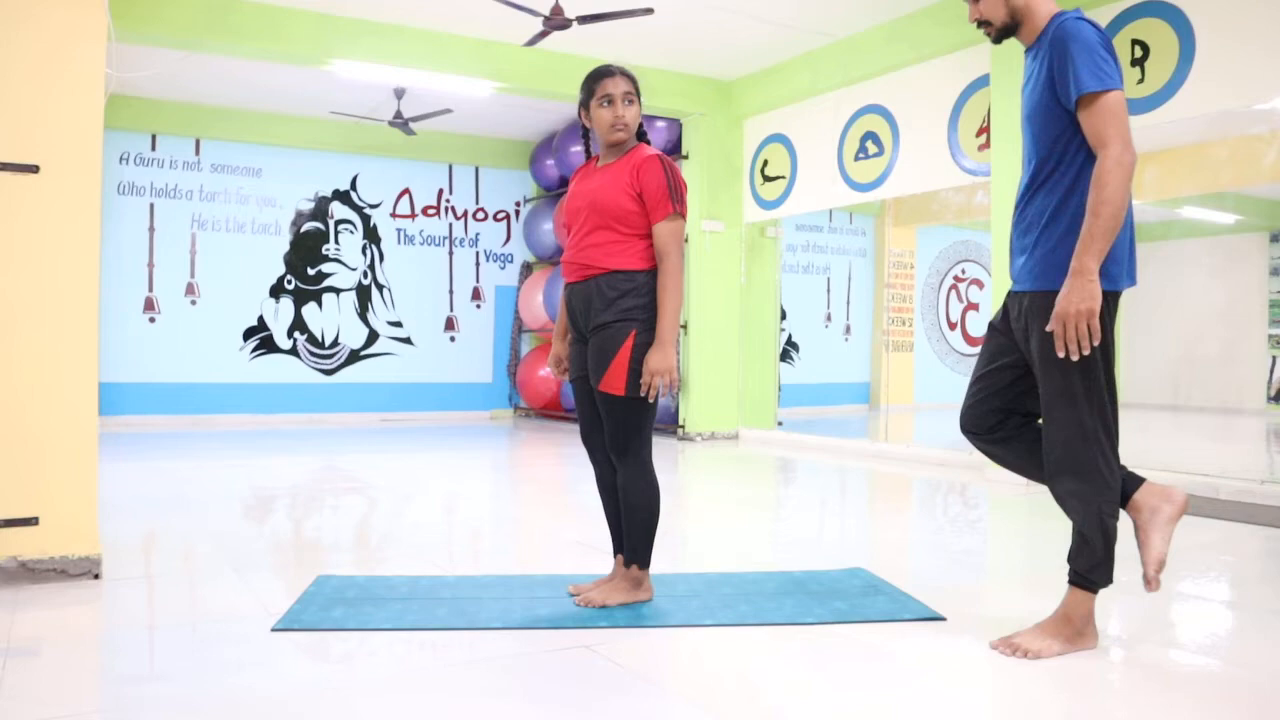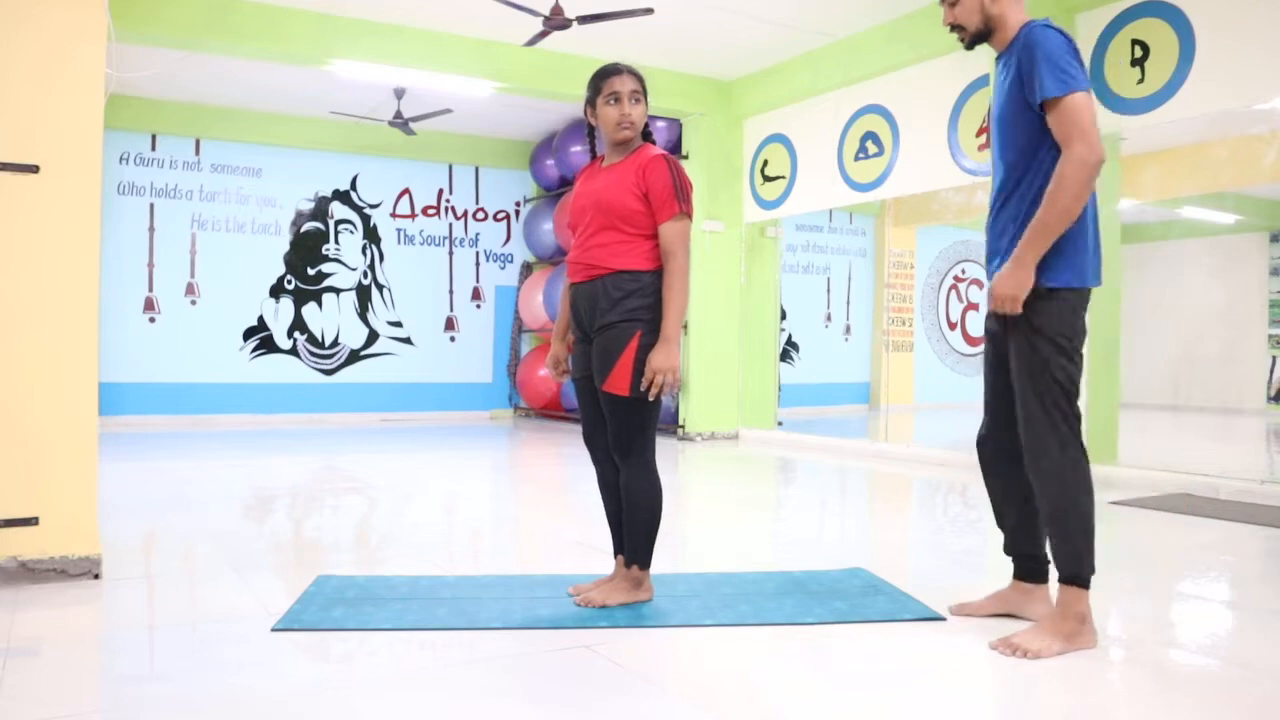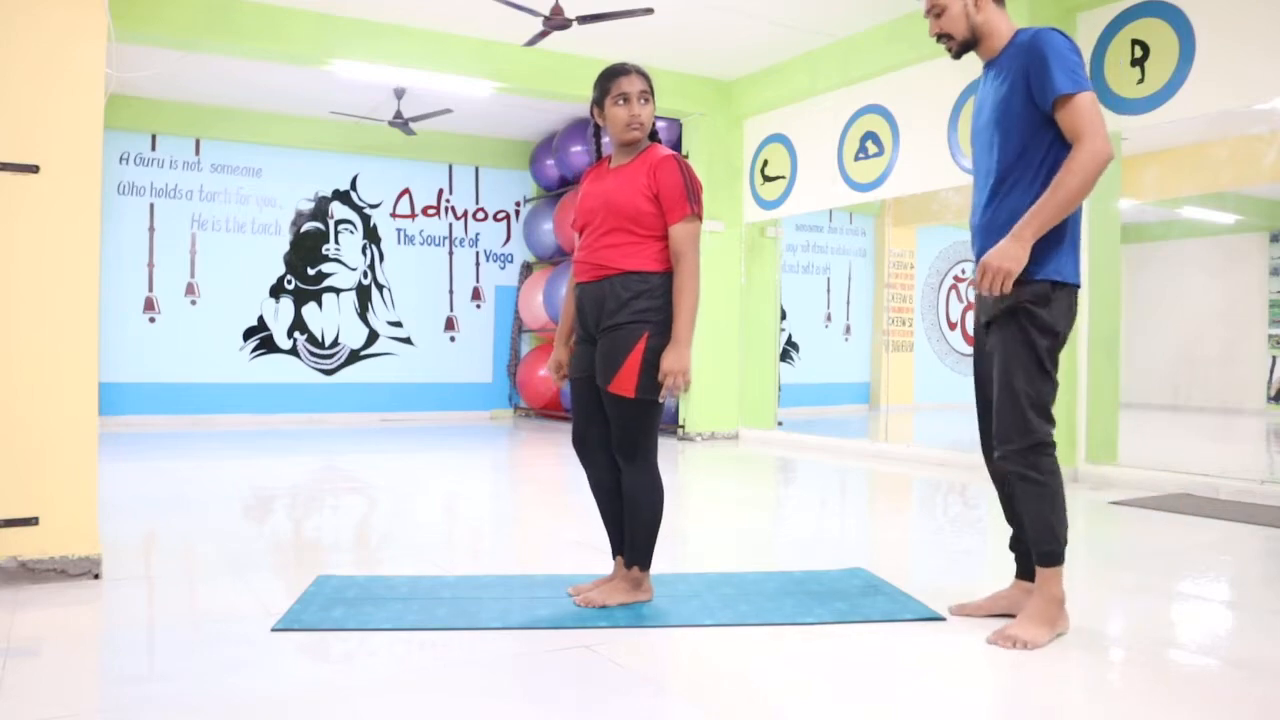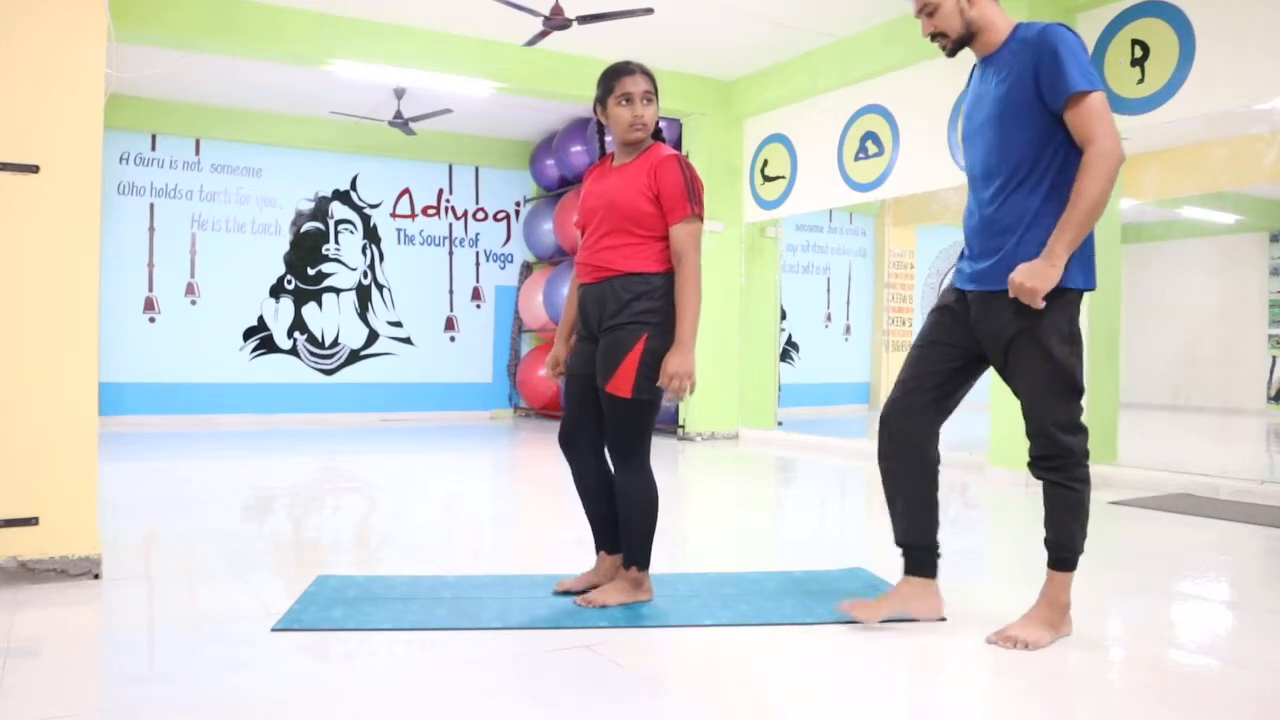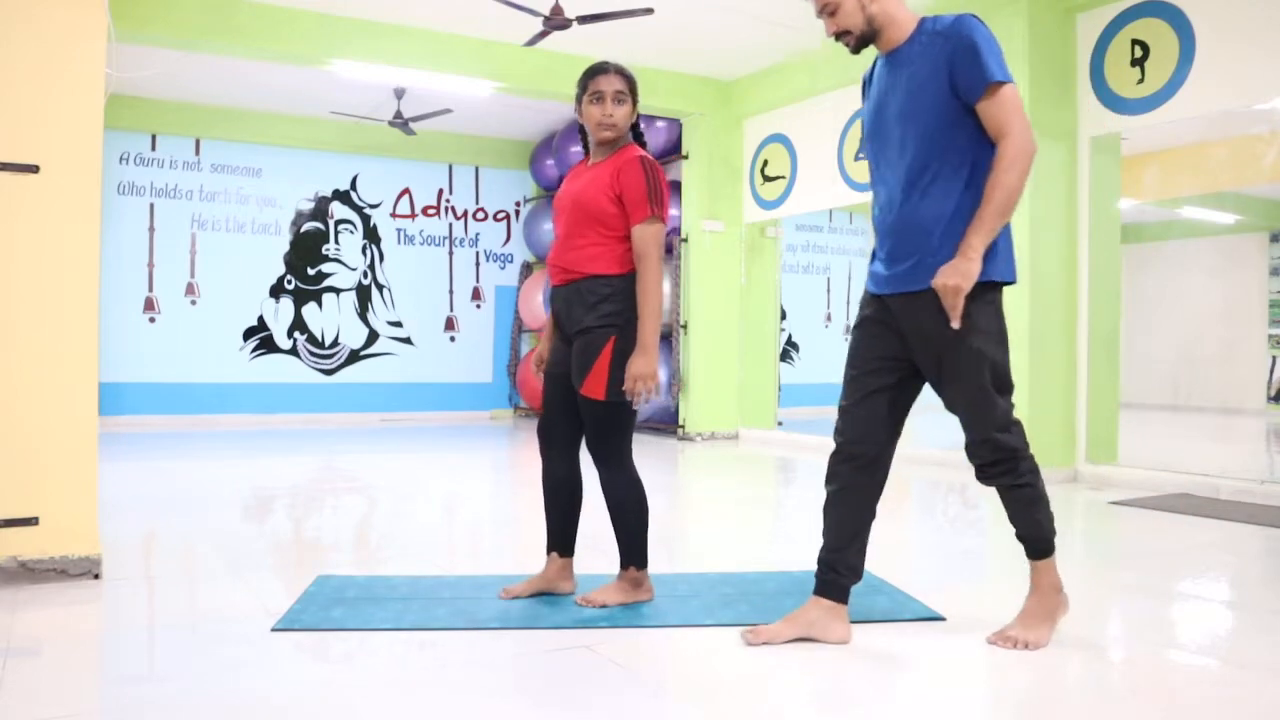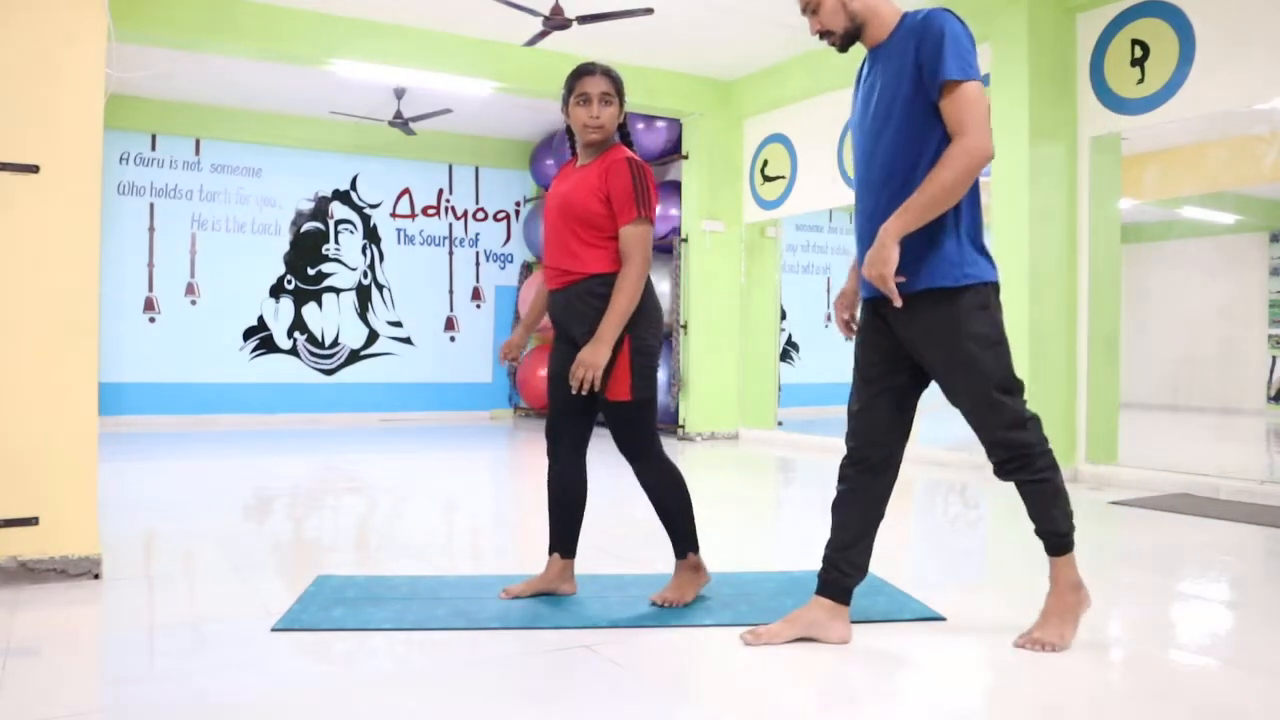
dt=0.5s
person 1, frame 1
right shoulder: (1041, 55)
left elbow: (1116, 154)
left wrist: (1082, 275)
left hip: (1069, 286)
right hip: (1031, 285)
left knee: (1075, 440)
right knee: (985, 418)
left ankle: (1078, 615)
right ankle: (1140, 499)
person 1, frame 2
right shoulder: (1010, 62)
left elbow: (1085, 153)
left wrist: (1022, 261)
left hip: (1045, 283)
right hip: (1014, 286)
left knee: (1050, 440)
right knee: (1000, 442)
left ankle: (1074, 611)
right ankle: (1029, 583)
person 1, frame 3
right shoulder: (988, 80)
left elbow: (1095, 147)
left wrist: (1020, 240)
left hip: (1036, 282)
right hip: (995, 286)
left knee: (1023, 437)
right knee: (1002, 444)
left ankle: (1050, 600)
right ankle: (1026, 581)
person 1, frame 4
right shoulder: (979, 79)
left elbow: (1104, 151)
left wrist: (1051, 260)
left hip: (1036, 291)
right hip: (970, 286)
left knee: (1056, 444)
right knee: (903, 420)
left ankle: (1055, 602)
right ankle: (920, 581)
person 1, frame 5
right shoulder: (876, 77)
left elbow: (1018, 144)
left wrist: (970, 252)
left hip: (954, 289)
right hip: (887, 293)
left knee: (992, 439)
right knee: (857, 447)
left ankle: (1046, 589)
right ankle: (829, 603)
person 1, frame 6
right shoulder: (869, 69)
left elbow: (974, 144)
left wrist: (891, 234)
right wrist: (856, 277)
left hip: (950, 287)
right hip: (887, 293)
left knee: (1009, 433)
right knee: (866, 451)
left ankle: (1066, 582)
right ankle: (831, 604)
person 2, frame 1
left shoulder: (653, 167)
right shoulder: (581, 178)
left elbow: (671, 260)
left wrist: (666, 344)
right wrist: (561, 336)
left hip: (629, 313)
right hip: (586, 317)
left knee: (629, 450)
right knee: (599, 447)
left ankle: (636, 578)
right ankle: (621, 567)
person 2, frame 2
left shoulder: (658, 166)
right shoulder: (586, 177)
left elbow: (676, 261)
left wrist: (669, 342)
right wrist: (560, 335)
left hip: (633, 312)
right hip: (589, 317)
left knee: (631, 450)
right knee: (601, 448)
left ankle: (637, 578)
right ankle: (622, 567)
person 2, frame 3
left shoulder: (667, 167)
right shoulder: (591, 179)
left elbow: (686, 262)
left wrist: (680, 344)
right wrist: (562, 339)
left hip: (639, 312)
right hip: (593, 318)
left knee: (633, 450)
right knee: (591, 446)
left ankle: (637, 579)
right ankle: (622, 565)
person 2, frame 4
left shoulder: (669, 167)
right shoulder: (595, 176)
left elbow: (687, 263)
left wrist: (683, 346)
right wrist: (563, 336)
left hip: (640, 313)
right hip: (594, 317)
left knee: (627, 449)
right knee: (577, 440)
left ankle: (636, 578)
right ankle: (609, 561)
person 2, frame 5
left shoulder: (637, 168)
right shoulder: (577, 173)
left elbow: (650, 263)
left wrist: (647, 348)
right wrist: (549, 334)
left hip: (610, 315)
right hip: (573, 319)
left knee: (609, 450)
right knee: (555, 443)
left ankle: (634, 578)
right ankle: (558, 568)
person 2, frame 6
left shoulder: (626, 167)
right shoulder: (564, 175)
left elbow: (636, 262)
left wrist: (603, 341)
right wrist: (525, 327)
left hip: (620, 320)
right hip: (571, 321)
left knee: (640, 446)
right knee: (562, 445)
left ankle: (690, 564)
right ankle: (560, 568)
